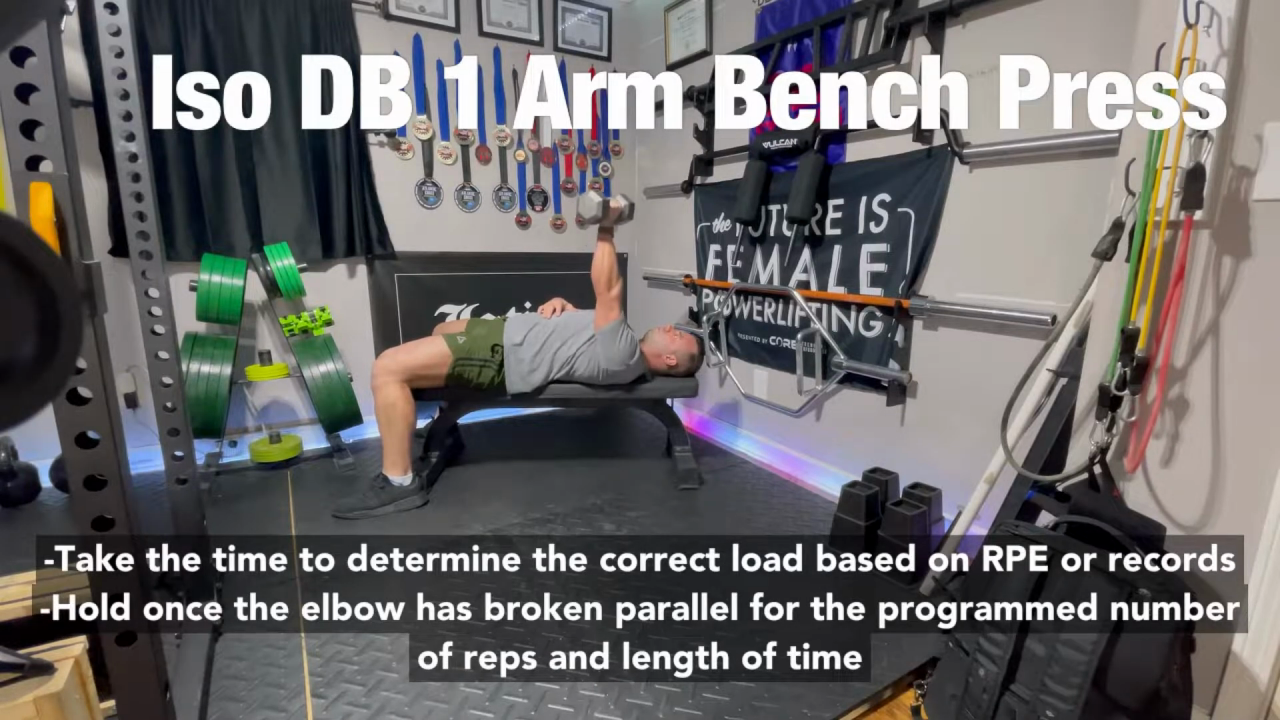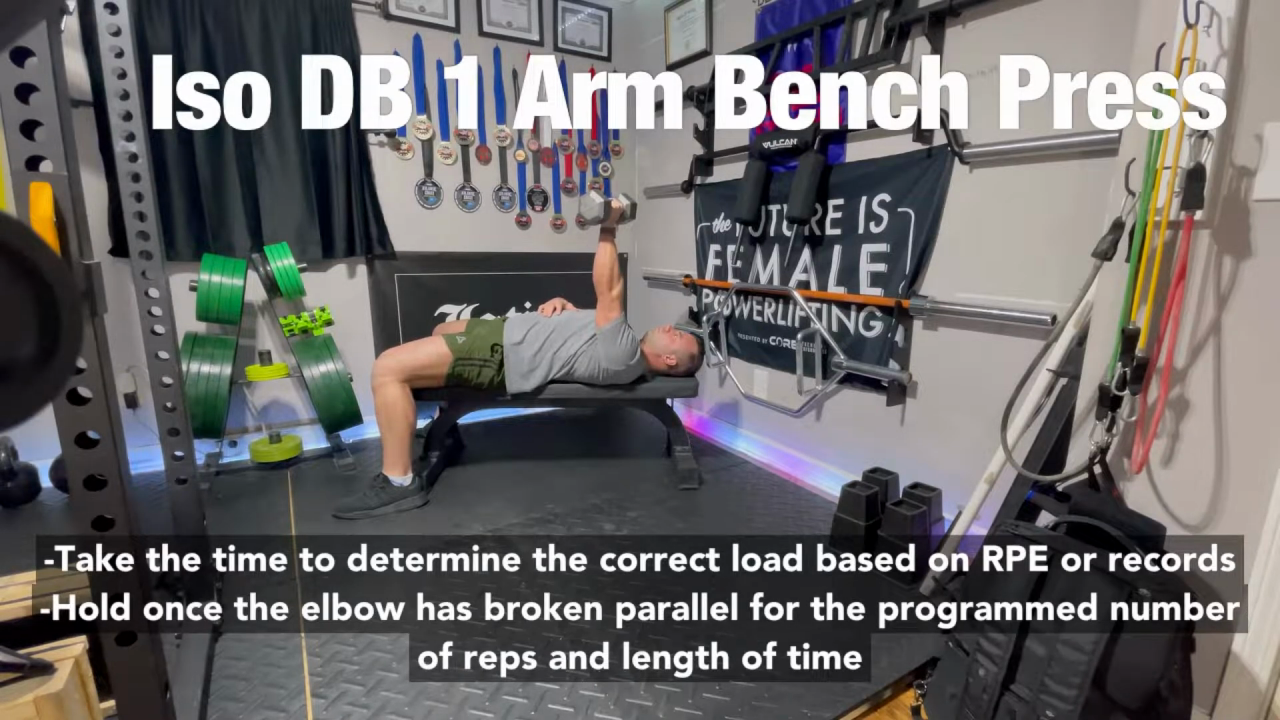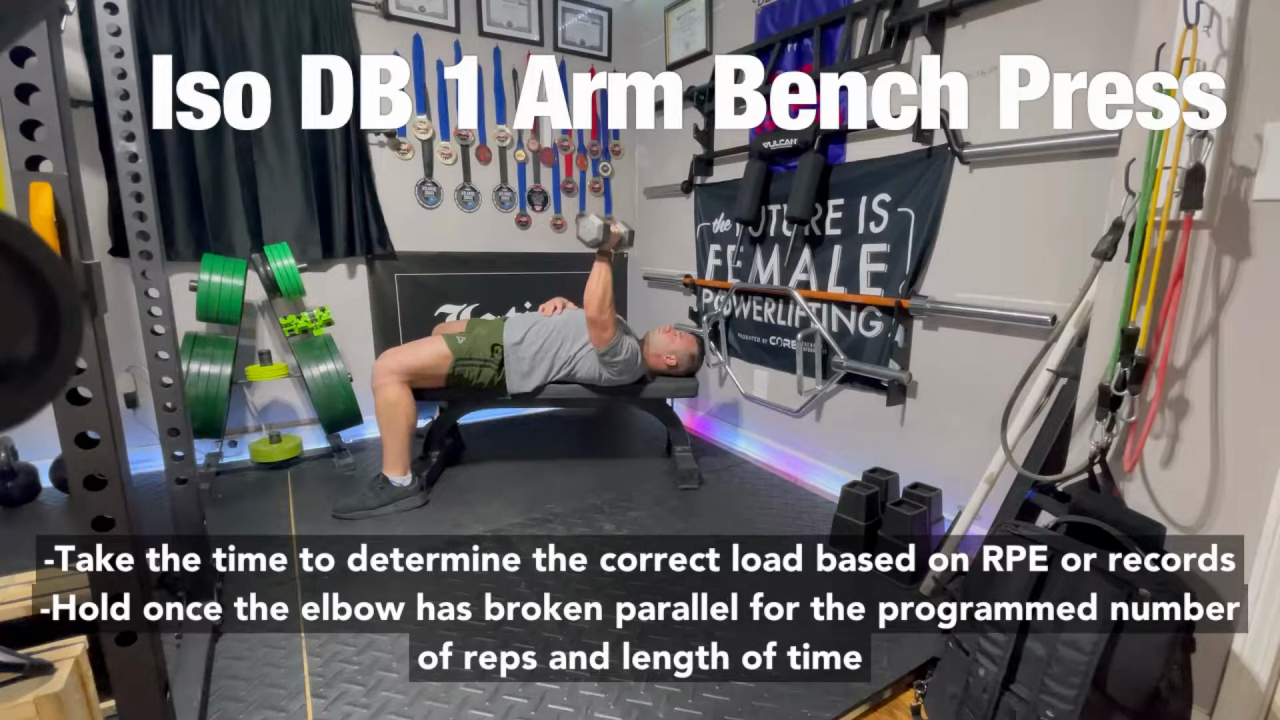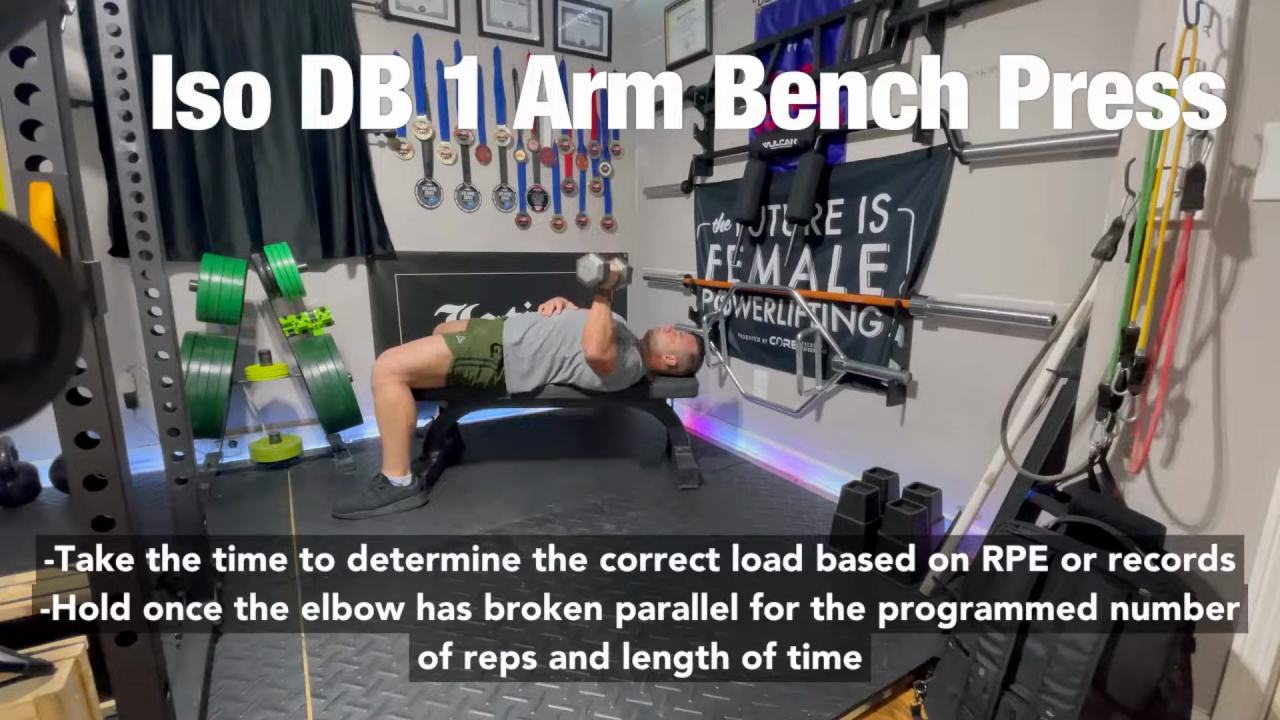
dt=0.5s
person 1, frame 1
left shoulder: (622, 356)
right shoulder: (629, 343)
left elbow: (607, 292)
right elbow: (595, 313)
left wrist: (605, 231)
right wrist: (561, 303)
left hip: (504, 353)
right hip: (510, 330)
left knee: (389, 368)
right knee: (442, 330)
left ankle: (399, 482)
person 1, frame 2
left shoulder: (623, 357)
right shoulder: (629, 344)
left elbow: (608, 291)
right elbow: (588, 321)
left wrist: (608, 228)
right wrist: (563, 303)
left hip: (503, 355)
left knee: (389, 368)
right knee: (441, 329)
left ankle: (399, 482)
person 1, frame 3
left shoulder: (624, 362)
right shoulder: (629, 343)
left elbow: (596, 313)
right elbow: (587, 322)
left wrist: (604, 253)
right wrist: (564, 303)
left hip: (504, 355)
right hip: (509, 331)
left knee: (389, 369)
right knee: (441, 331)
left ankle: (399, 482)
person 1, frame 4
left shoulder: (625, 367)
right shoulder: (628, 341)
left elbow: (594, 351)
right elbow: (584, 321)
left wrist: (603, 289)
right wrist: (564, 303)
left hip: (502, 355)
left knee: (389, 369)
right knee: (440, 330)
left ankle: (398, 484)
